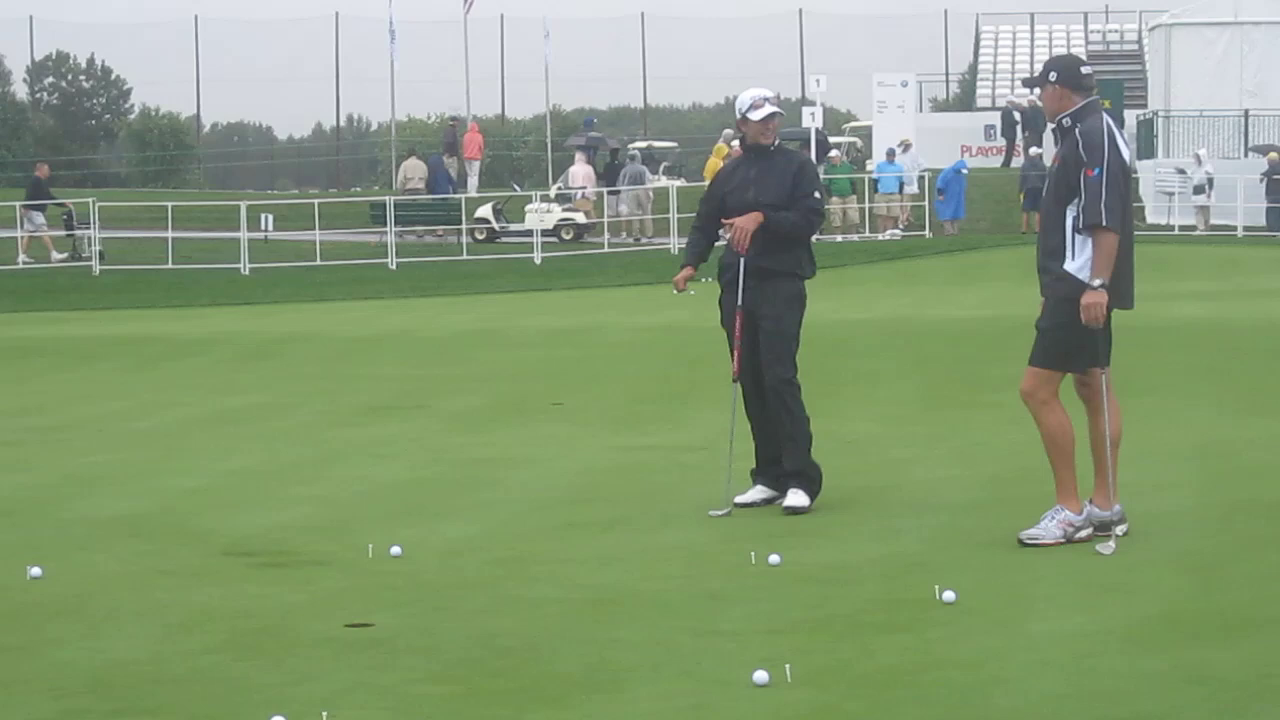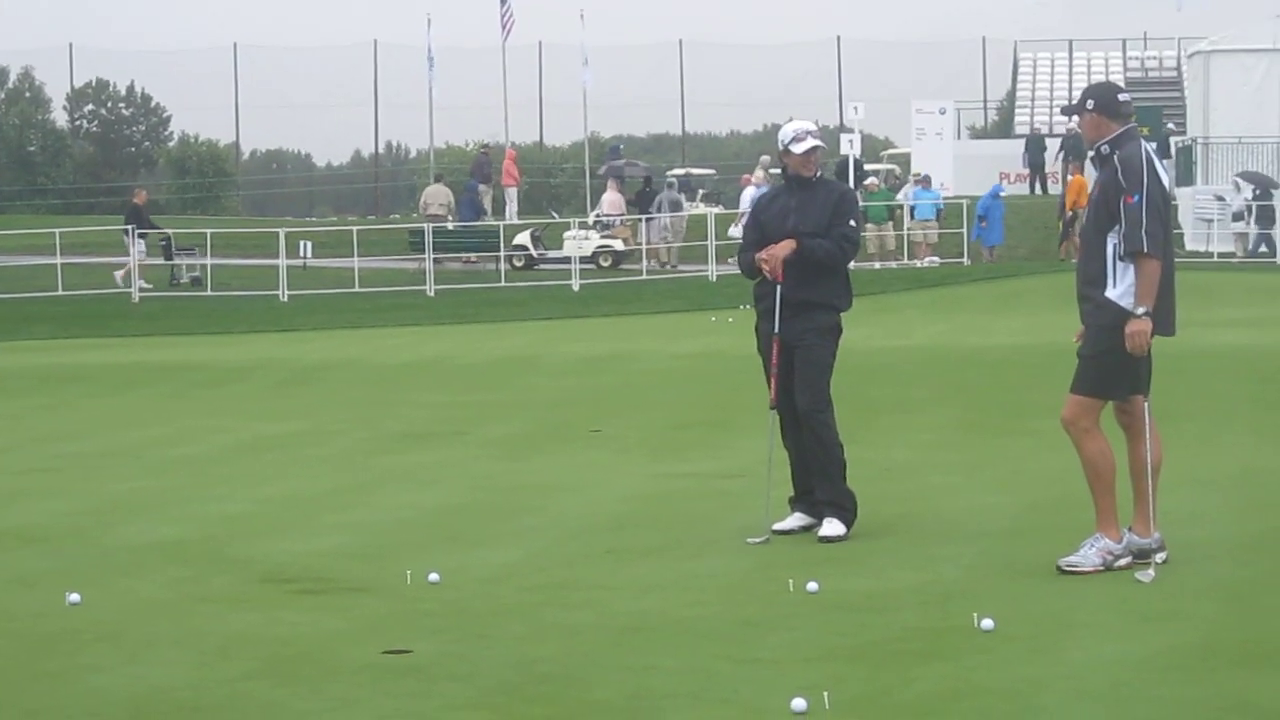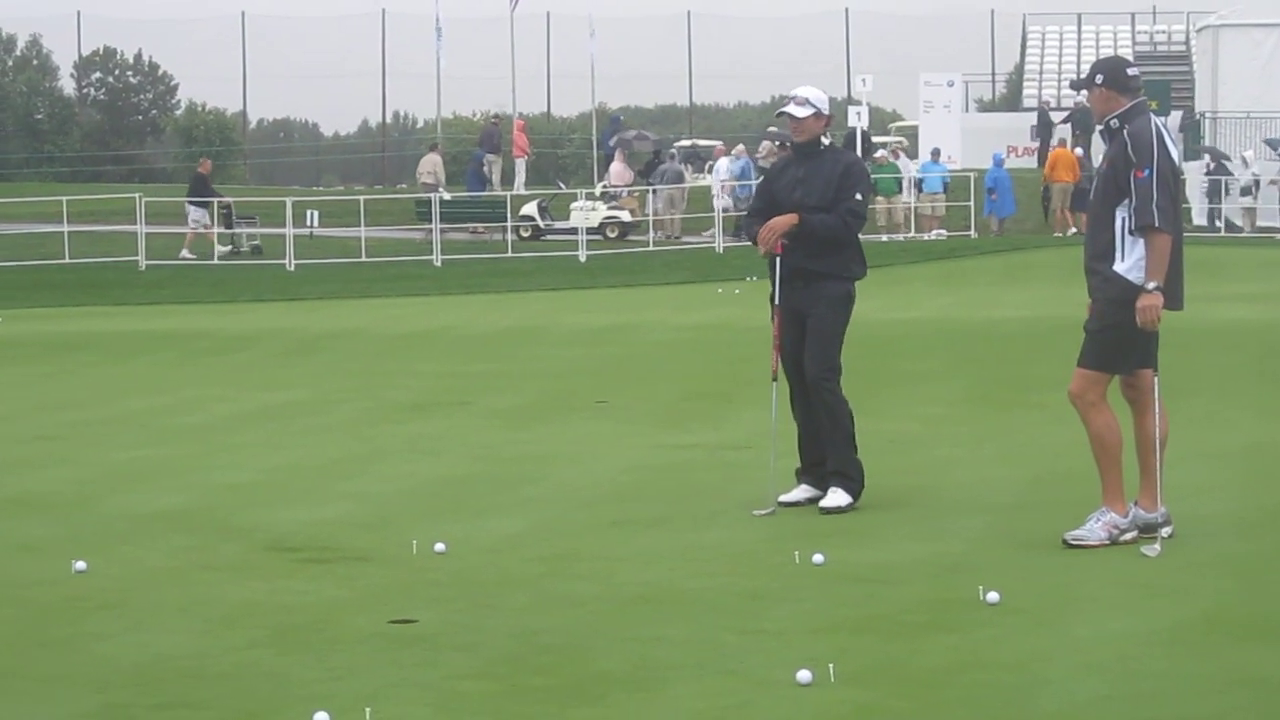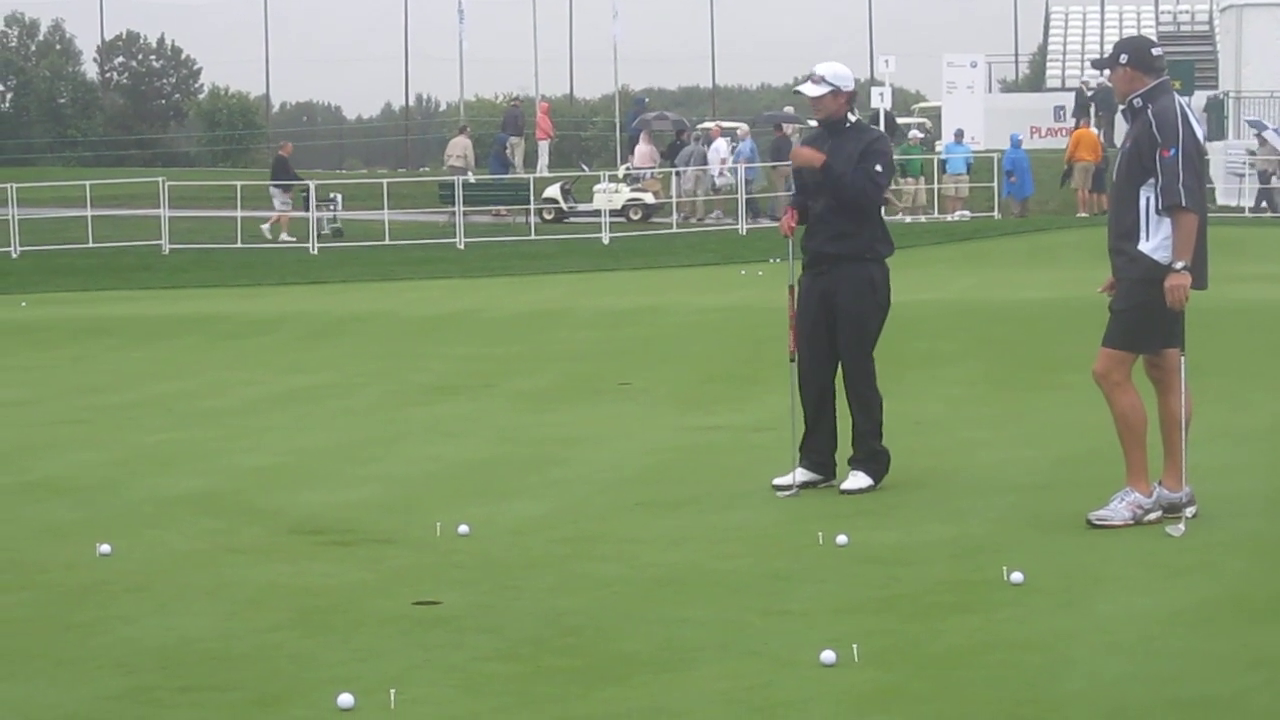
dt=1s
person 1, frame 1
left shoulder: (1092, 135)
right shoulder: (1084, 133)
left elbow: (1108, 218)
left wrist: (1098, 284)
left hip: (1082, 286)
right hip: (1077, 284)
left knee: (1037, 389)
right knee: (1092, 388)
left ankle: (1071, 510)
right ankle: (1104, 507)
person 1, frame 2
left shoulder: (1132, 162)
right shoulder: (1121, 160)
left elbow: (1149, 245)
left wrist: (1141, 312)
left hip: (1125, 314)
right hip: (1116, 312)
left knee: (1079, 417)
right knee: (1132, 416)
left ankle: (1111, 538)
right ankle: (1144, 535)
person 1, frame 3
left shoulder: (1141, 137)
right shoulder: (1129, 135)
left elbow: (1159, 220)
left wrist: (1153, 287)
left hip: (1133, 288)
right hip: (1124, 286)
left knee: (1086, 391)
right knee: (1139, 391)
left ankle: (1117, 513)
right ankle: (1149, 510)
person 1, frame 4
left shoulder: (1166, 116)
right shoulder: (1150, 115)
left elbow: (1185, 198)
left wrist: (1181, 266)
right wrist: (1125, 267)
left hip: (1158, 268)
right hip: (1148, 266)
left knee: (1110, 370)
right knee: (1163, 372)
left ankle: (1140, 493)
right ankle: (1173, 490)
person 2, frame 1
left shoulder: (798, 166)
right shoulder: (727, 175)
left elbow: (809, 219)
right elbow: (704, 224)
left wrist: (762, 217)
right wrist: (692, 262)
left hip: (781, 286)
right hip: (736, 289)
left knee: (779, 377)
right knee: (750, 383)
left ankle: (801, 479)
right ankle: (770, 476)
person 2, frame 2
left shoulder: (838, 196)
right shoulder: (766, 203)
left elbow: (844, 248)
right elbow: (745, 259)
left wrist: (796, 245)
right wrist: (759, 259)
left hip: (817, 317)
right hip: (772, 317)
left knee: (813, 406)
right knee: (788, 411)
left ankle: (837, 508)
right ankle: (807, 504)
person 2, frame 3
left shoulder: (847, 166)
right shoulder: (781, 169)
left elbow: (848, 221)
right elbow: (755, 216)
left wrist: (797, 220)
right wrist: (762, 235)
left hip: (830, 285)
right hip: (788, 285)
left knee: (821, 376)
right knee: (798, 382)
left ankle: (845, 479)
right ankle: (814, 475)
person 2, frame 4
left shoulder: (872, 142)
right shoulder: (812, 141)
left elbow: (869, 193)
left wrist: (824, 163)
right wrist: (794, 213)
left hip: (859, 269)
right hip: (817, 268)
left knee: (857, 368)
right knee: (812, 369)
left ankle: (869, 463)
right ankle: (816, 462)
